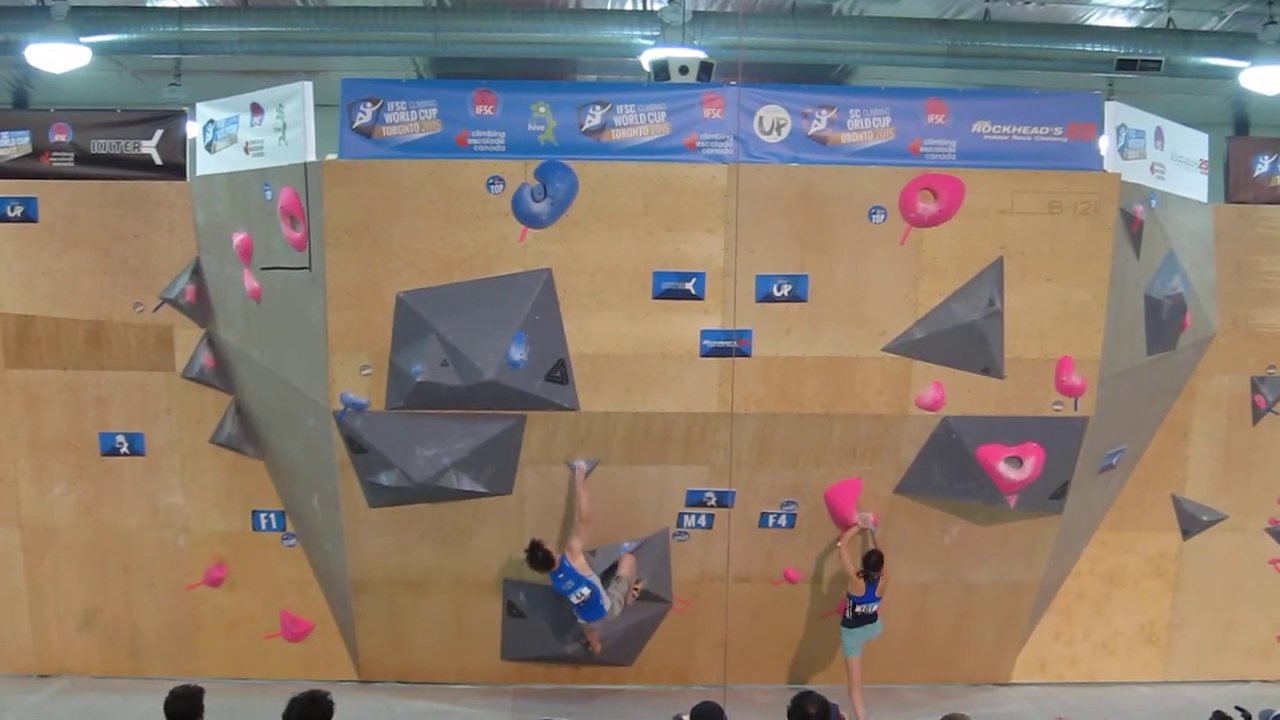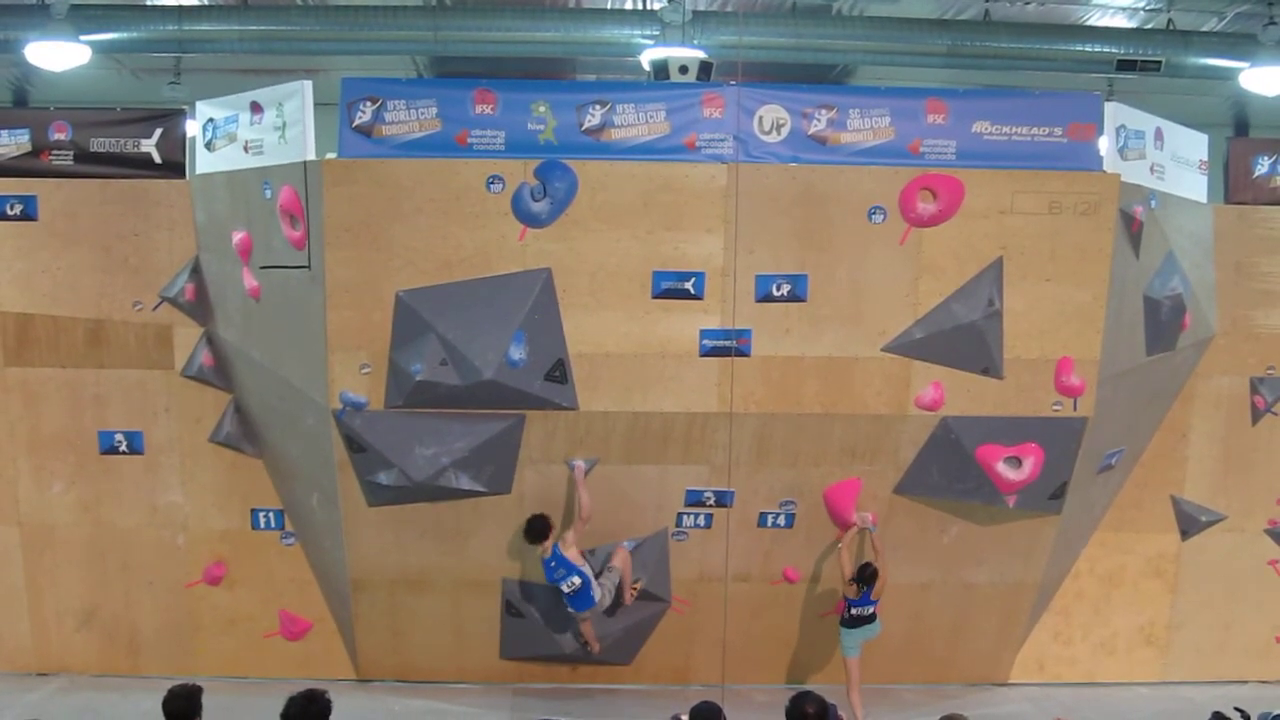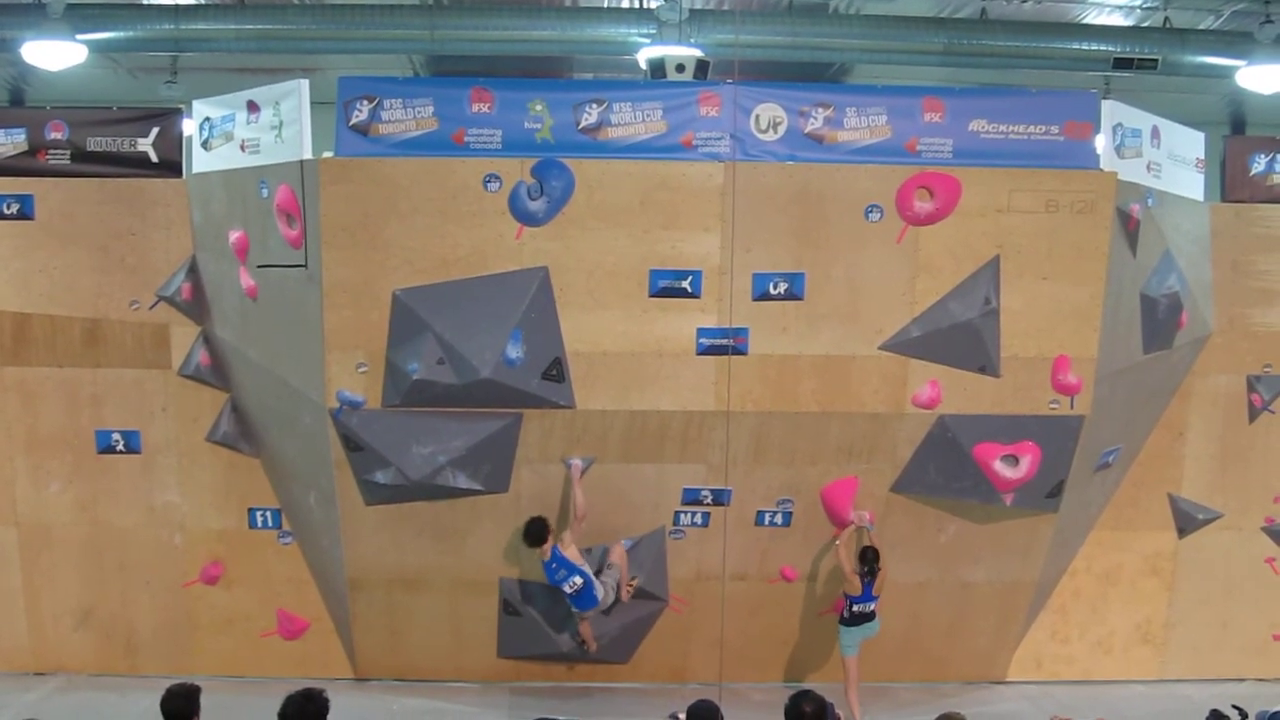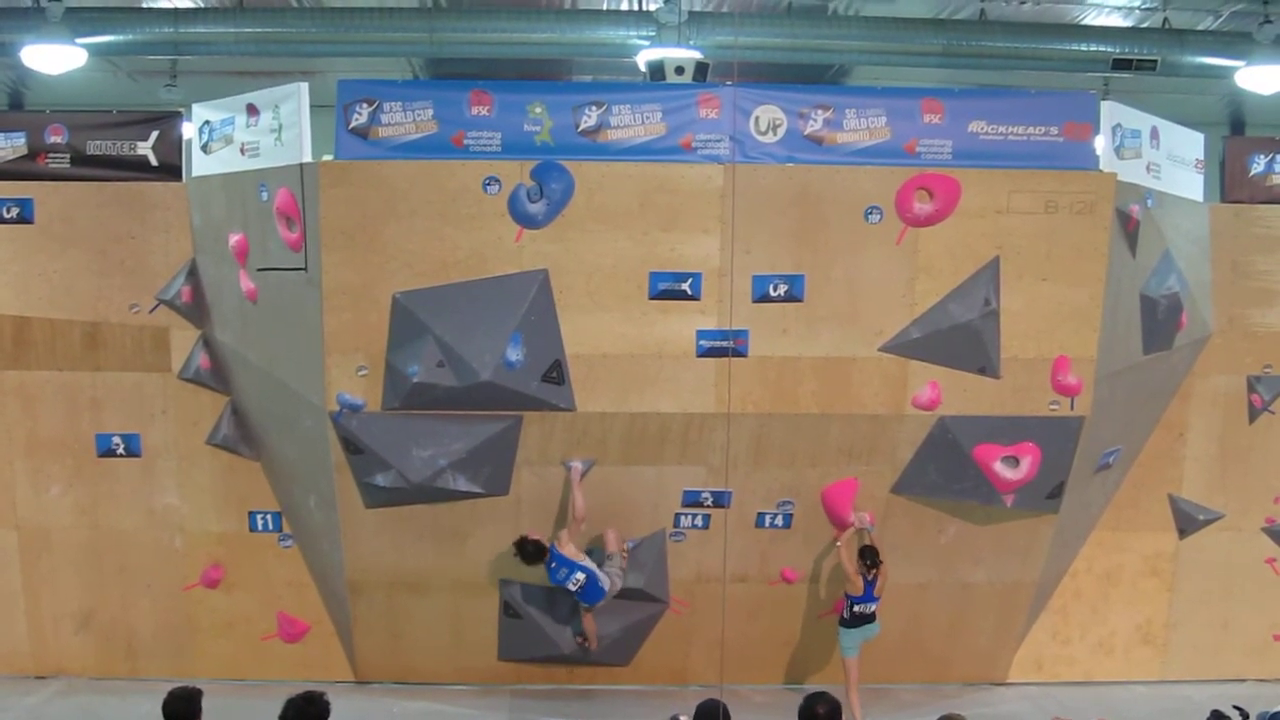
dt=0.7s
person 1, frame 1
left shoulder: (855, 580)
right shoulder: (882, 581)
left elbow: (843, 545)
right elbow: (880, 553)
left wrist: (858, 527)
right wrist: (871, 531)
left hip: (853, 632)
right hip: (874, 628)
left knee: (855, 682)
person 1, frame 2
left shoulder: (849, 583)
right shoulder: (879, 584)
left elbow: (843, 547)
right elbow: (879, 553)
left wrist: (857, 527)
right wrist: (870, 529)
left hip: (851, 633)
right hip: (872, 628)
left knee: (853, 683)
person 1, frame 3
left shoulder: (852, 580)
right shoulder: (880, 578)
left elbow: (841, 544)
right elbow: (875, 552)
left wrist: (854, 526)
right wrist: (867, 528)
left hip: (850, 631)
right hip: (872, 627)
left knee: (851, 681)
person 1, frame 4
left shoulder: (854, 580)
right shoulder: (881, 579)
left elbow: (841, 545)
right elbow: (873, 553)
left wrist: (854, 527)
right wrist: (866, 530)
left hip: (850, 633)
right hip: (872, 629)
left knee: (852, 682)
person 2, frame 1
left shoulder: (554, 578)
right shoulder: (572, 557)
right elbow: (584, 518)
right wrist: (579, 480)
left hip: (588, 621)
right hip: (610, 609)
right knee: (628, 558)
left ankle: (595, 647)
right ankle: (630, 595)
person 2, frame 2
left shoulder: (545, 562)
right shoulder: (565, 546)
right elbow: (584, 516)
right wrist: (579, 480)
left hip: (578, 608)
right hip: (599, 598)
left knee: (583, 618)
right knee: (622, 551)
left ankle: (594, 646)
right ankle: (628, 594)
person 2, frame 3
left shoulder: (545, 565)
right shoulder: (564, 547)
right elbow: (580, 515)
right wrist: (575, 479)
left hip: (581, 607)
right hip: (603, 596)
left knee: (581, 618)
right knee: (617, 547)
left ankle: (591, 645)
right ankle: (623, 591)
person 2, frame 4
left shoulder: (550, 571)
right shoulder: (561, 545)
right elbow: (579, 517)
right wrist: (575, 481)
left hip: (589, 599)
right hip: (609, 583)
left knee: (586, 613)
right knee: (610, 533)
left ankle: (592, 643)
right ankle: (621, 562)
